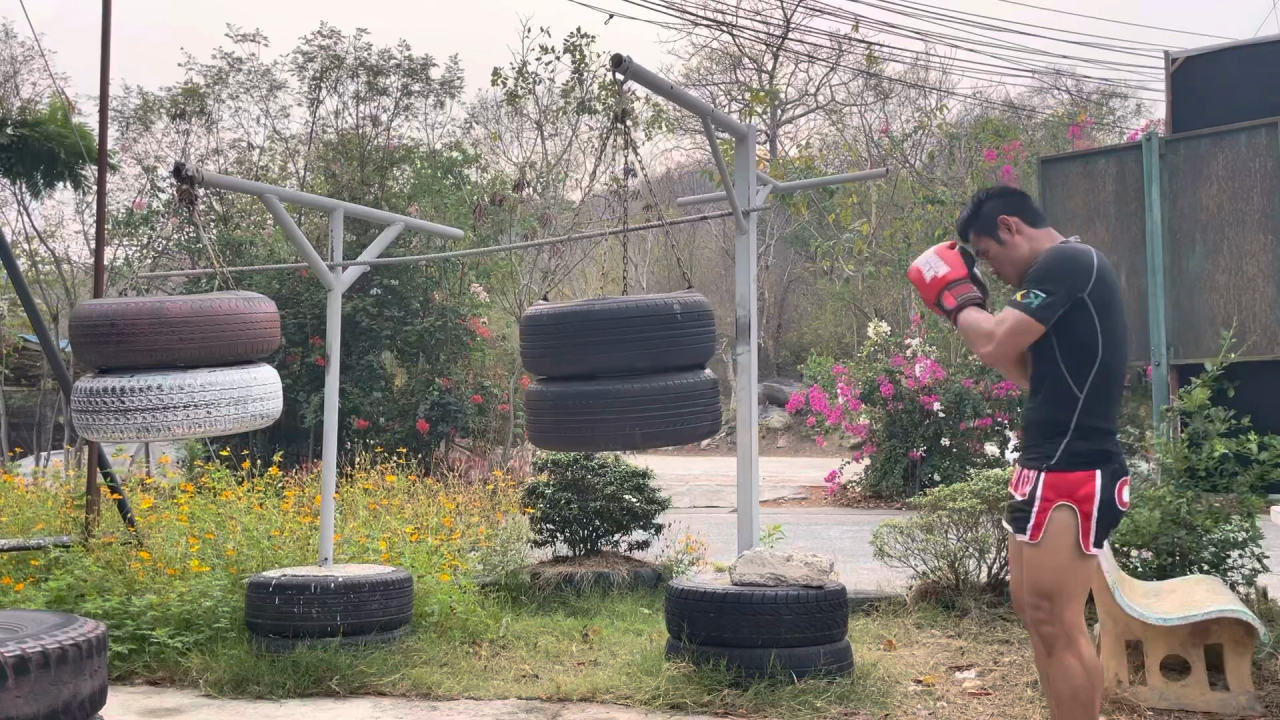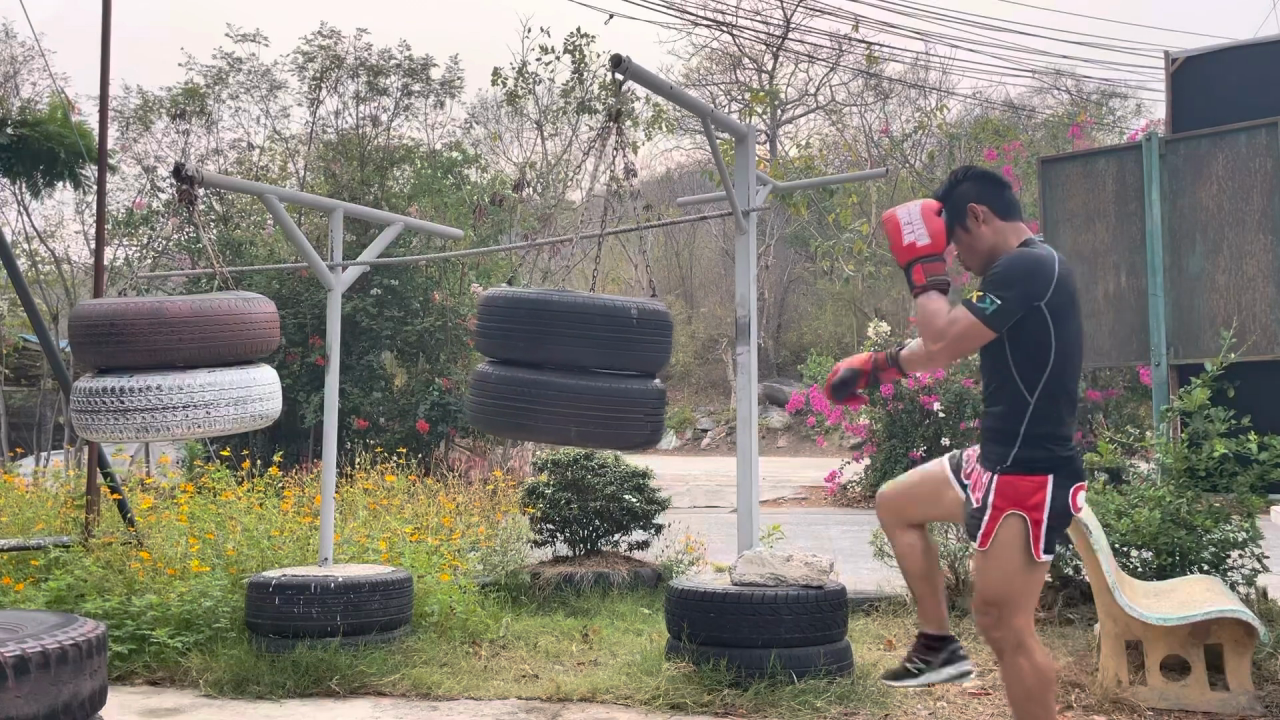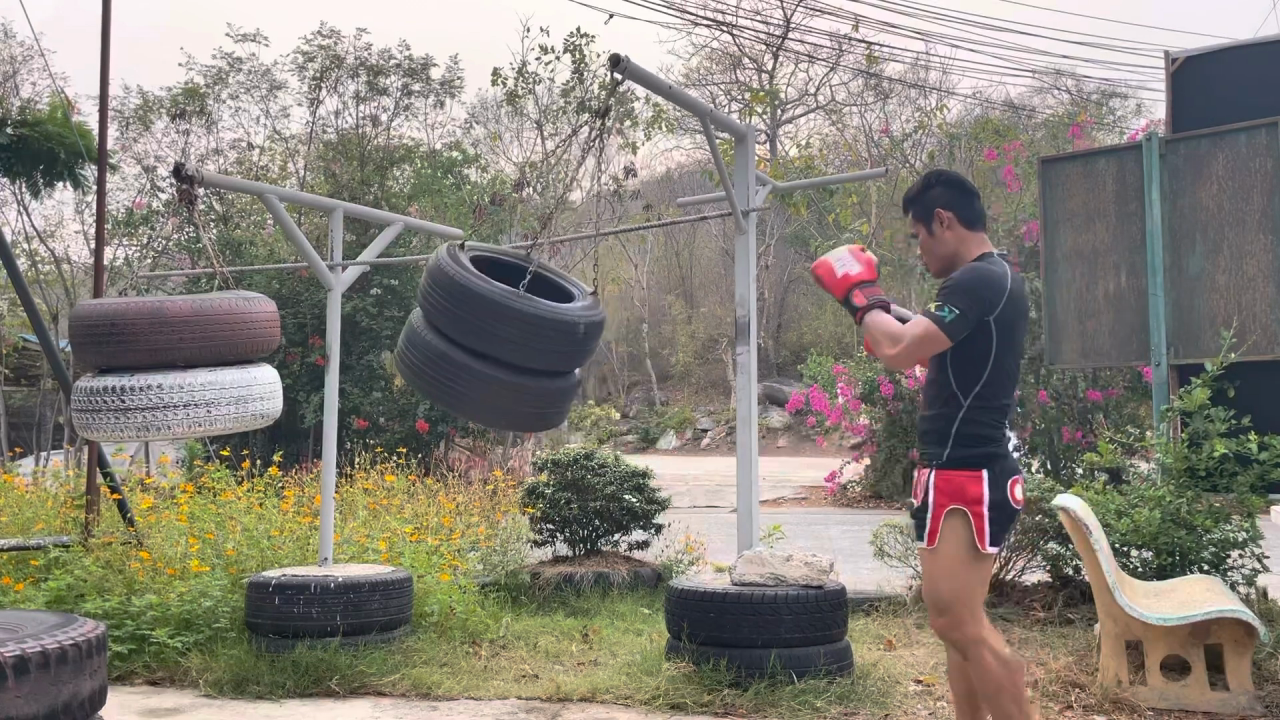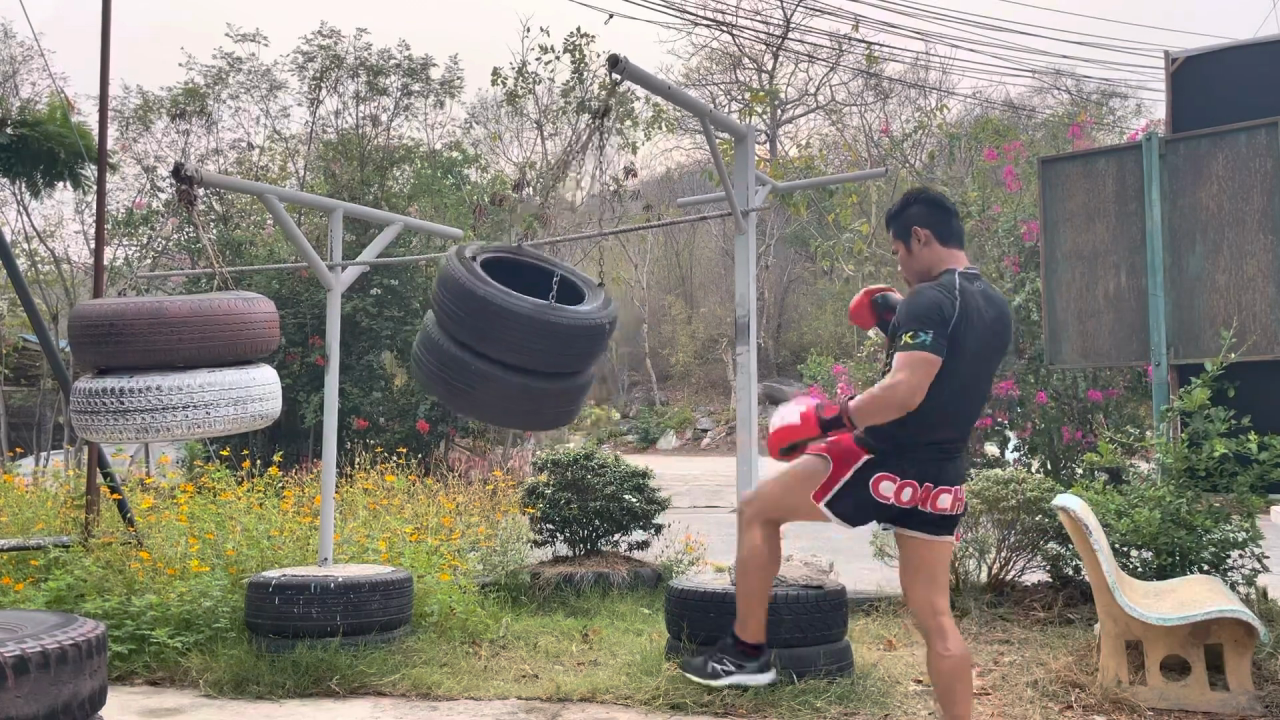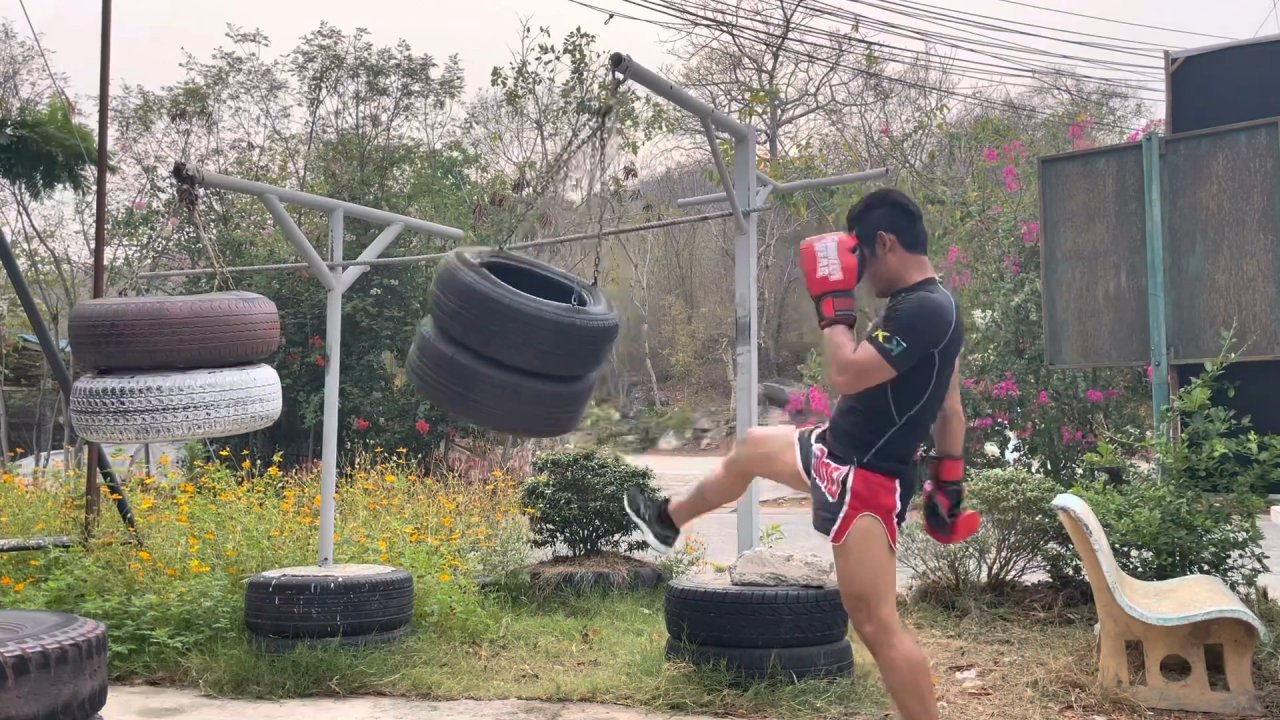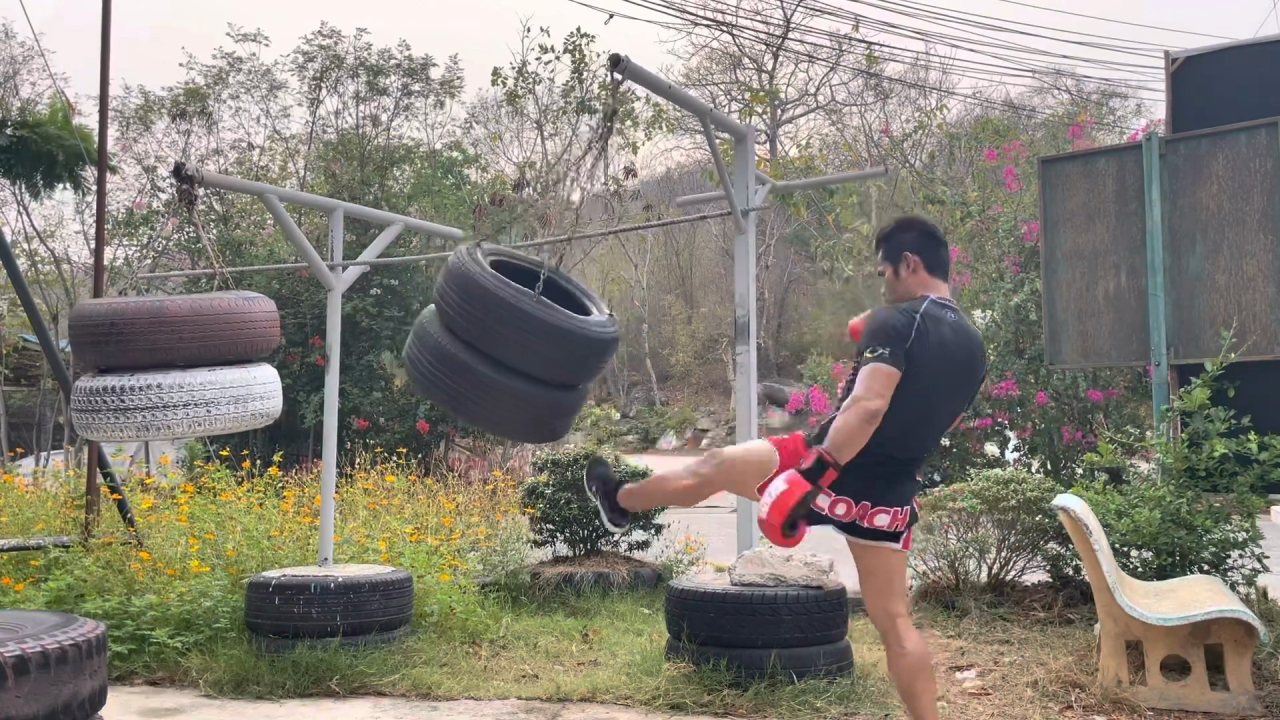
dt=0.7s
person 1, frame 1
left shoulder: (1067, 263)
right shoulder: (1058, 273)
left elbow: (991, 343)
right elbow: (1028, 369)
left wrist: (954, 290)
right wrist: (974, 302)
left hip: (1075, 474)
right hip: (1053, 467)
left knee: (1057, 625)
right knee: (1036, 612)
person 1, frame 2
left shoulder: (1026, 267)
right shoulder: (1022, 269)
left elbow: (942, 345)
right elbow: (948, 344)
left wrist: (921, 266)
right wrist: (883, 364)
left hip: (1028, 479)
right hip: (997, 465)
left knee: (1003, 626)
right knee: (893, 501)
right ankle: (937, 644)
person 1, frame 3
left shoulder: (976, 281)
right shoulder: (997, 282)
left elbow: (898, 351)
left wrist: (862, 296)
right wrist: (886, 314)
left hip: (965, 481)
right hip: (980, 477)
left knee: (961, 625)
right knee: (956, 620)
person 1, frame 4
left shoulder: (933, 299)
right shoulder: (996, 305)
left elbow: (905, 389)
left wrist: (829, 417)
left hip: (878, 462)
right hip: (941, 483)
left knee: (756, 513)
right knee: (934, 617)
left ankle: (746, 650)
person 1, frame 5
left shoulder: (926, 311)
right shoulder: (925, 304)
left elbow: (846, 375)
right elbow: (950, 403)
left wrist: (832, 299)
right wrist: (948, 482)
left hip: (866, 479)
right hip: (834, 450)
left knee: (877, 622)
right knee: (751, 444)
right ankle: (670, 519)
person 1, frame 6
left shoulder: (896, 322)
right shoulder: (974, 347)
left elbow: (867, 406)
left wrist: (812, 474)
left hip: (830, 475)
right hip: (891, 499)
left knee: (712, 468)
right knee: (895, 622)
left ankle: (620, 501)
